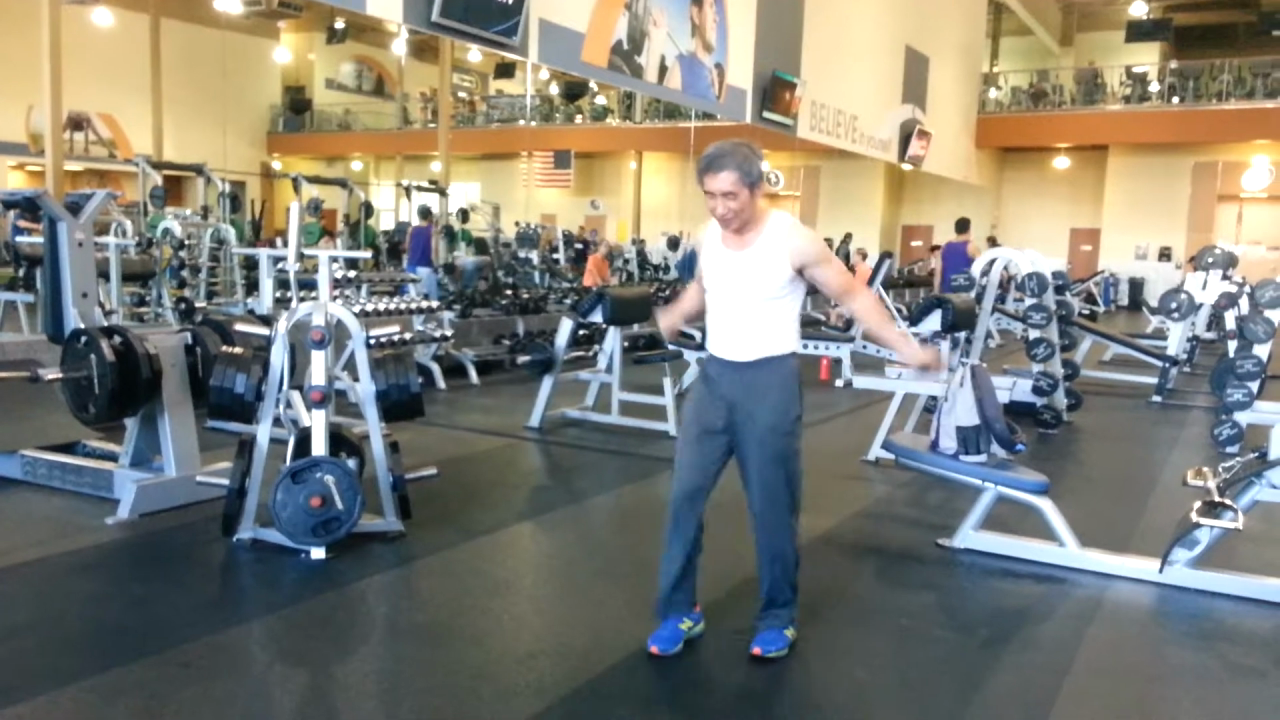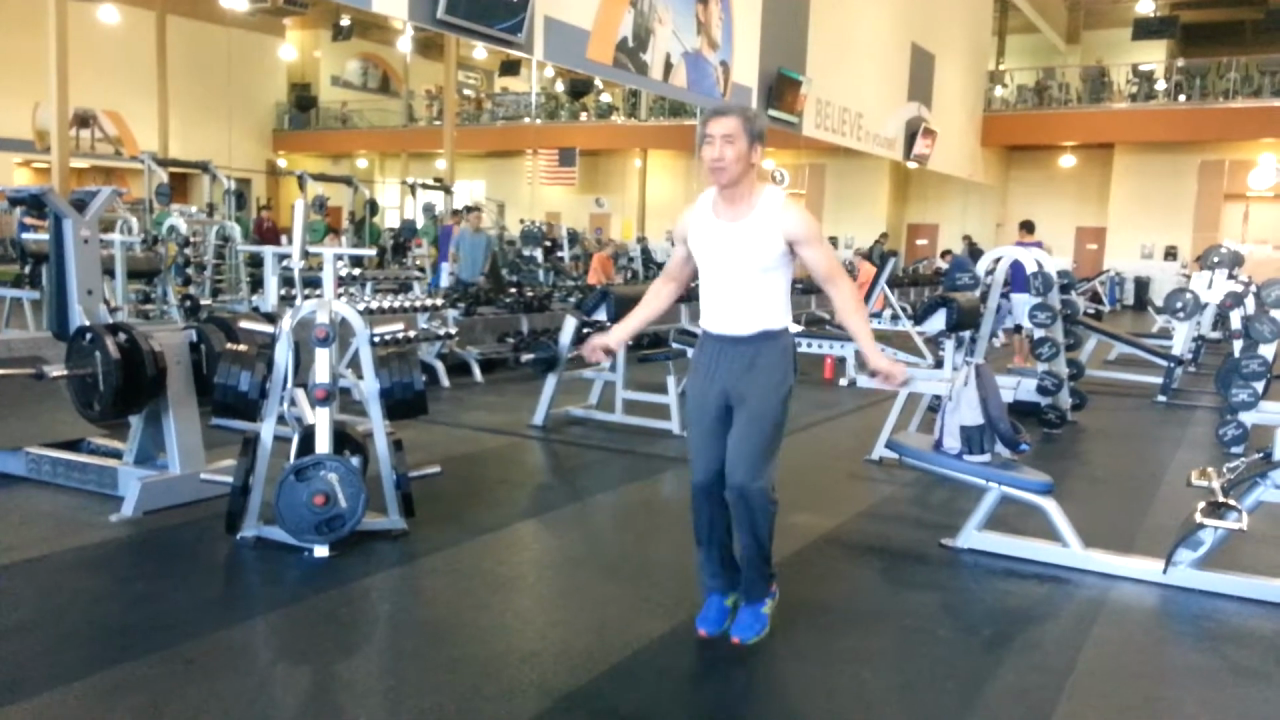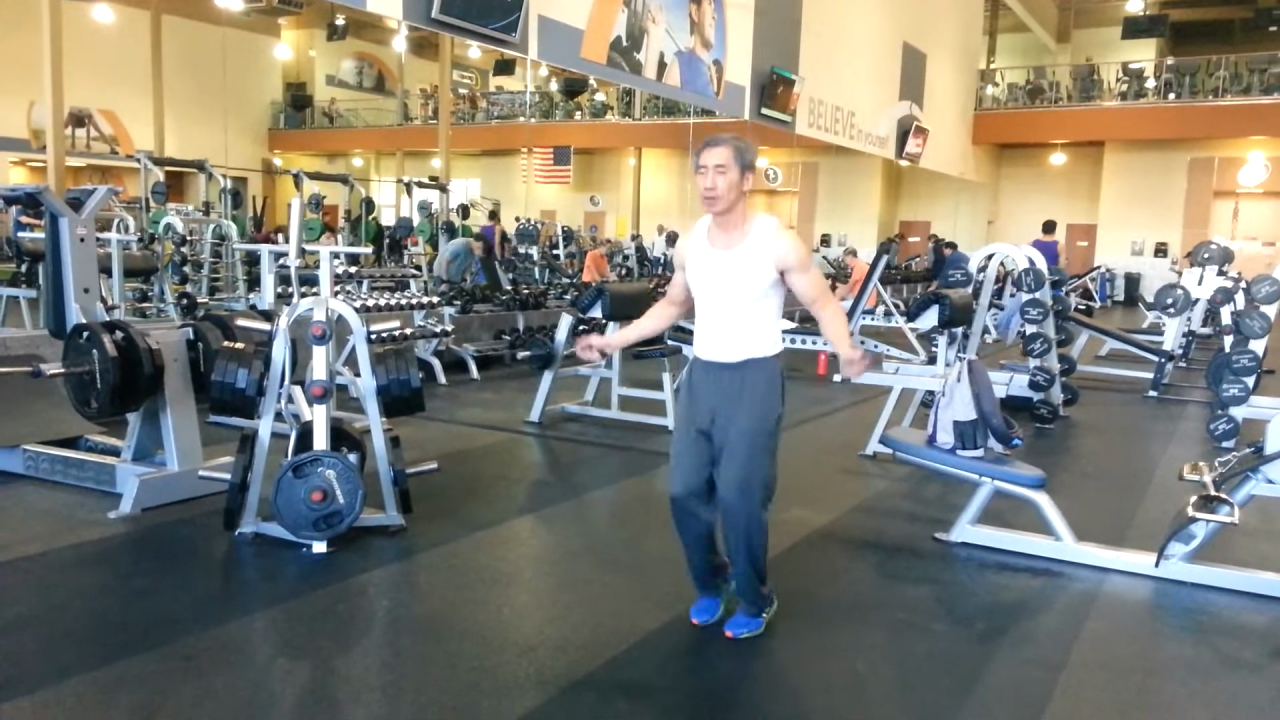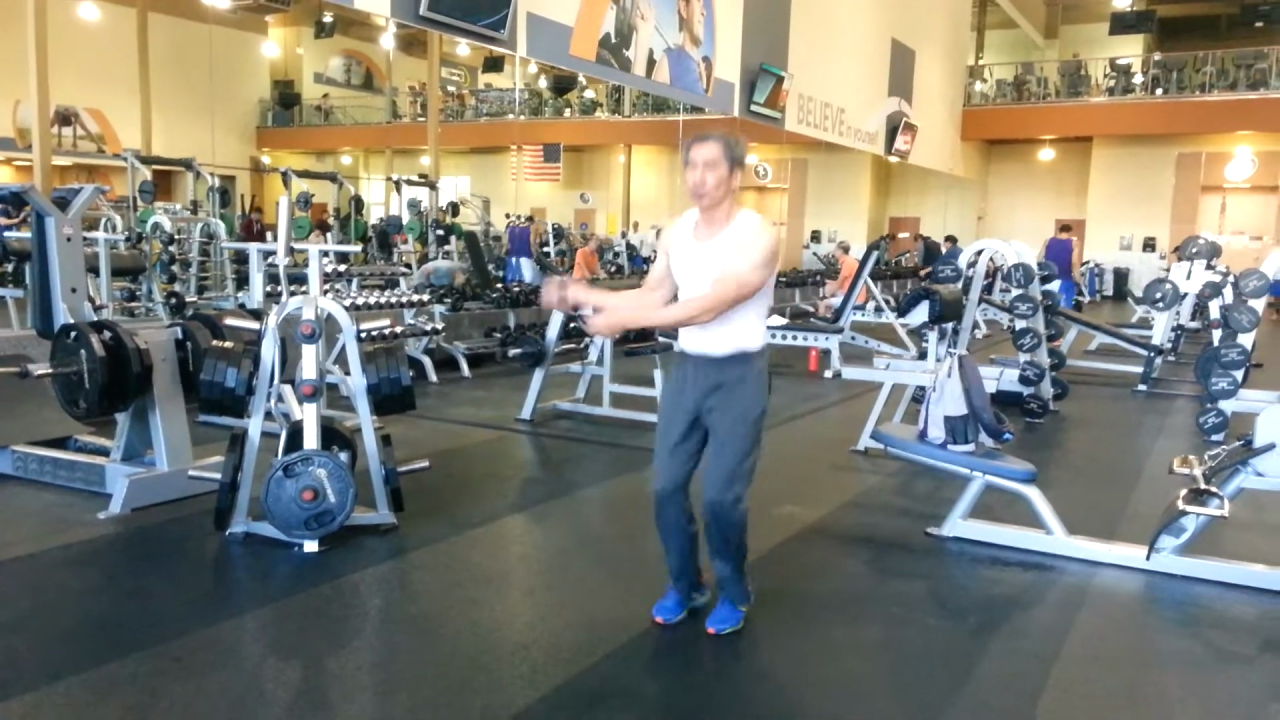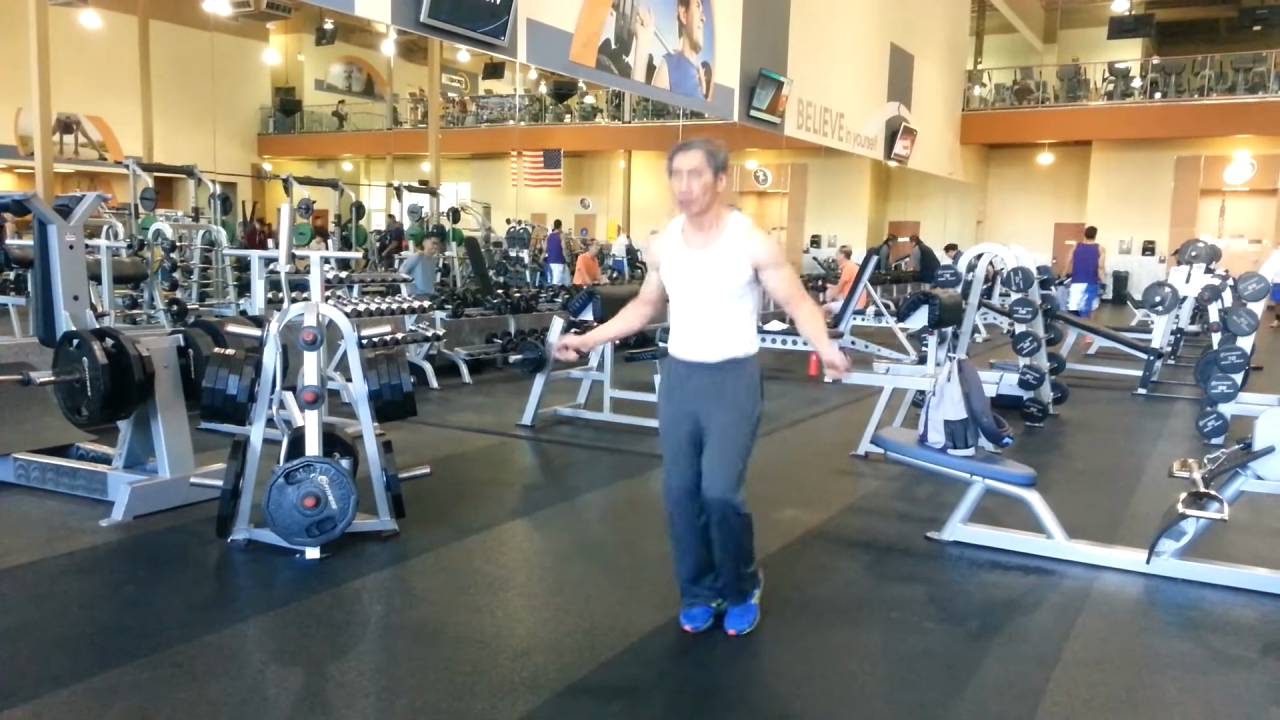
dt=1s
person 1, frame 1
left shoulder: (794, 241)
right shoulder: (706, 236)
left elbow: (851, 295)
left wrist: (905, 348)
right wrist: (676, 314)
left hip: (768, 377)
right hip: (712, 375)
left knee: (772, 506)
right knee: (685, 491)
left ankle: (778, 616)
right ankle: (680, 611)
person 1, frame 2
left shoulder: (787, 216)
right shoulder: (692, 218)
left elbow: (835, 283)
right elbow: (670, 282)
left wrist: (869, 348)
right wrist: (623, 332)
left hip: (765, 355)
right hip: (710, 354)
left knee: (746, 478)
right knee: (705, 479)
left ankle: (757, 591)
right ankle: (719, 588)
person 1, frame 3
left shoulder: (779, 244)
right shoulder: (690, 244)
left elbow: (821, 305)
right elbow: (674, 305)
left wrist: (847, 352)
right wrist: (613, 339)
left hip: (753, 381)
right hip: (701, 376)
left knee: (740, 500)
right knee: (685, 492)
left ankle: (754, 602)
right ankle: (712, 583)
person 1, frame 4
left shoulder: (758, 236)
right shoulder: (675, 234)
left elbow: (708, 307)
right elbow: (649, 299)
left wrist: (622, 320)
right wrist: (582, 294)
left hip: (737, 372)
right hip: (687, 370)
left knee: (719, 494)
right knee: (666, 487)
left ankle: (732, 592)
right ankle: (687, 585)
person 1, frame 5
left shoulder: (752, 243)
right shoulder: (662, 245)
left elbow: (797, 304)
right elbow: (647, 305)
left wrist: (826, 351)
right wrist: (592, 338)
left hip: (733, 377)
right hip: (679, 376)
left knee: (720, 494)
right knee: (682, 495)
left ankle: (743, 585)
right ankle: (701, 592)
